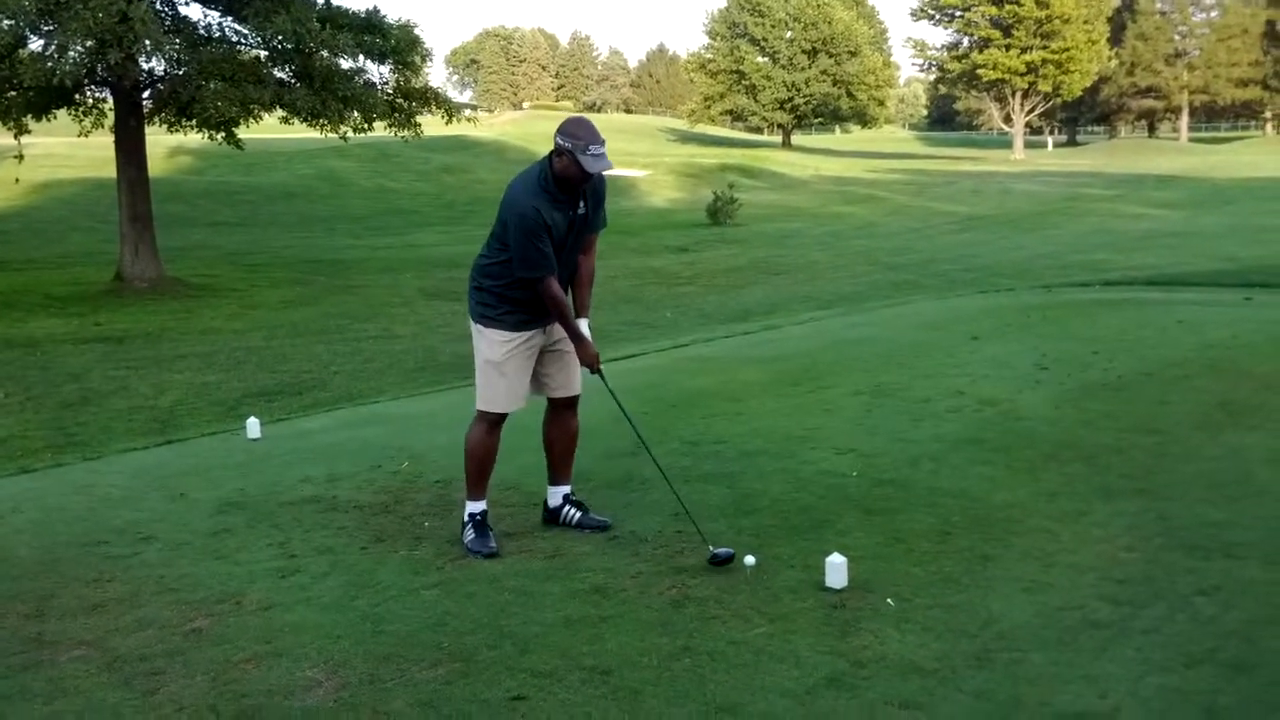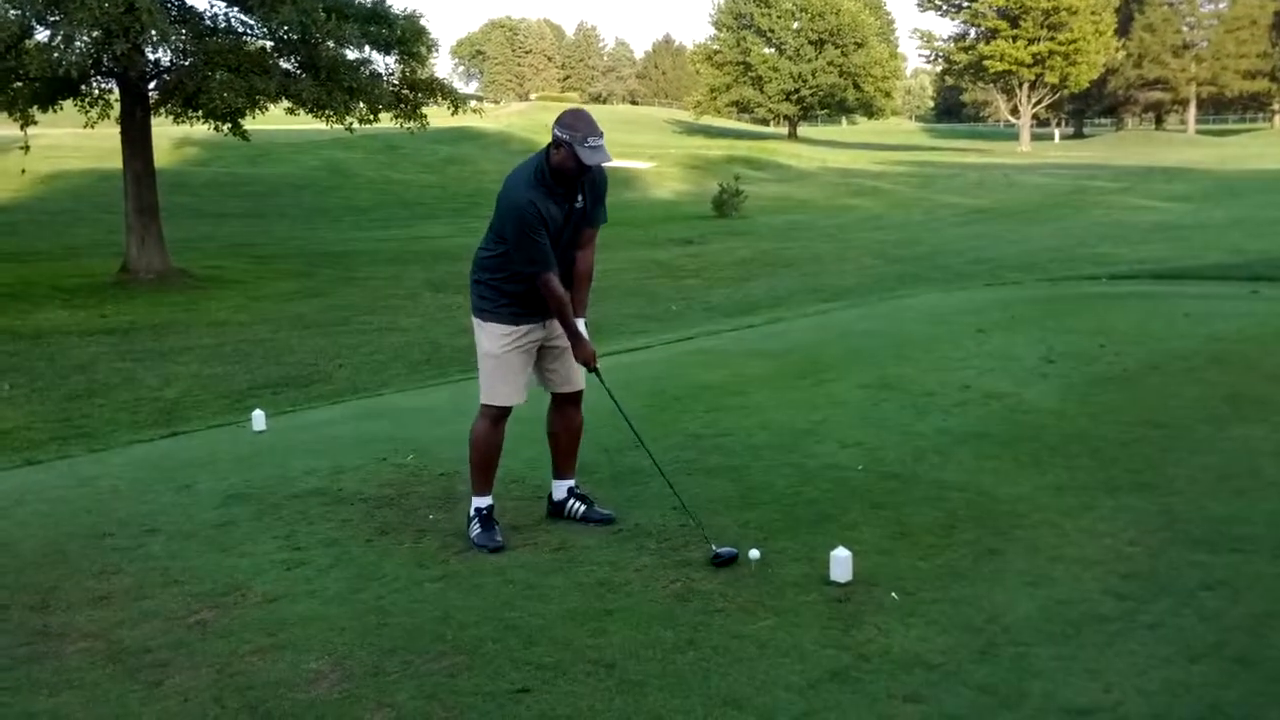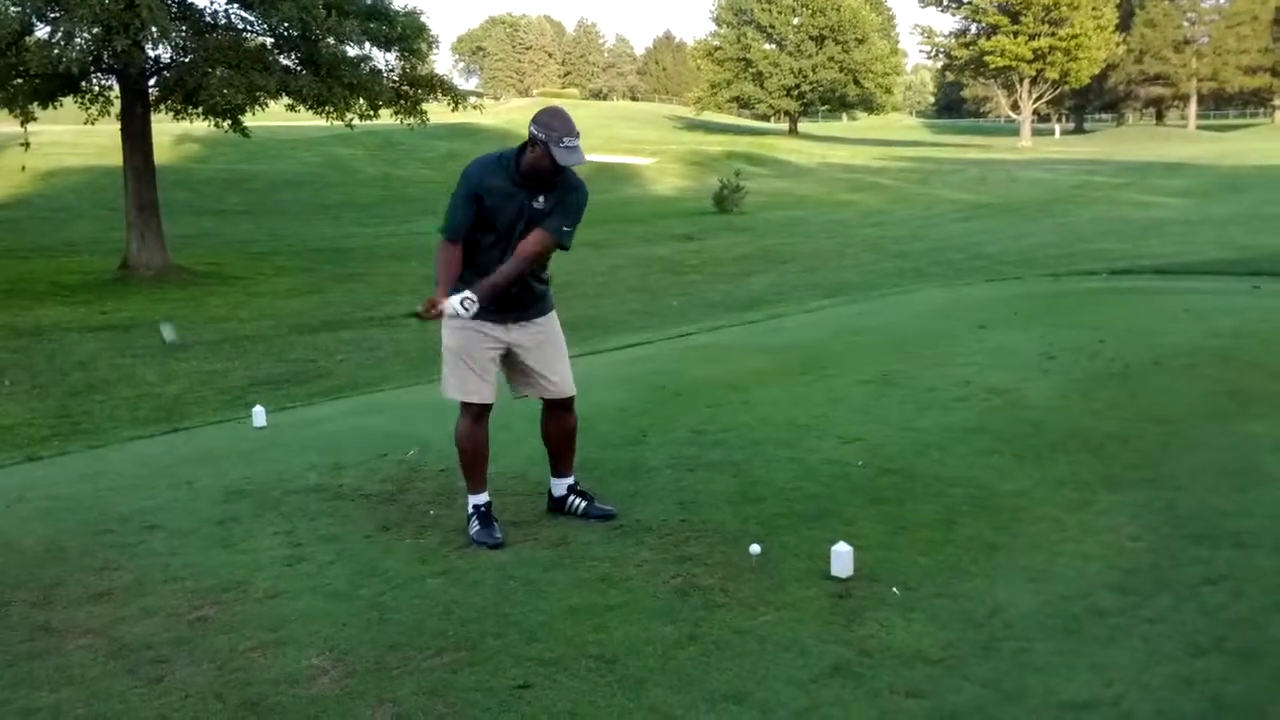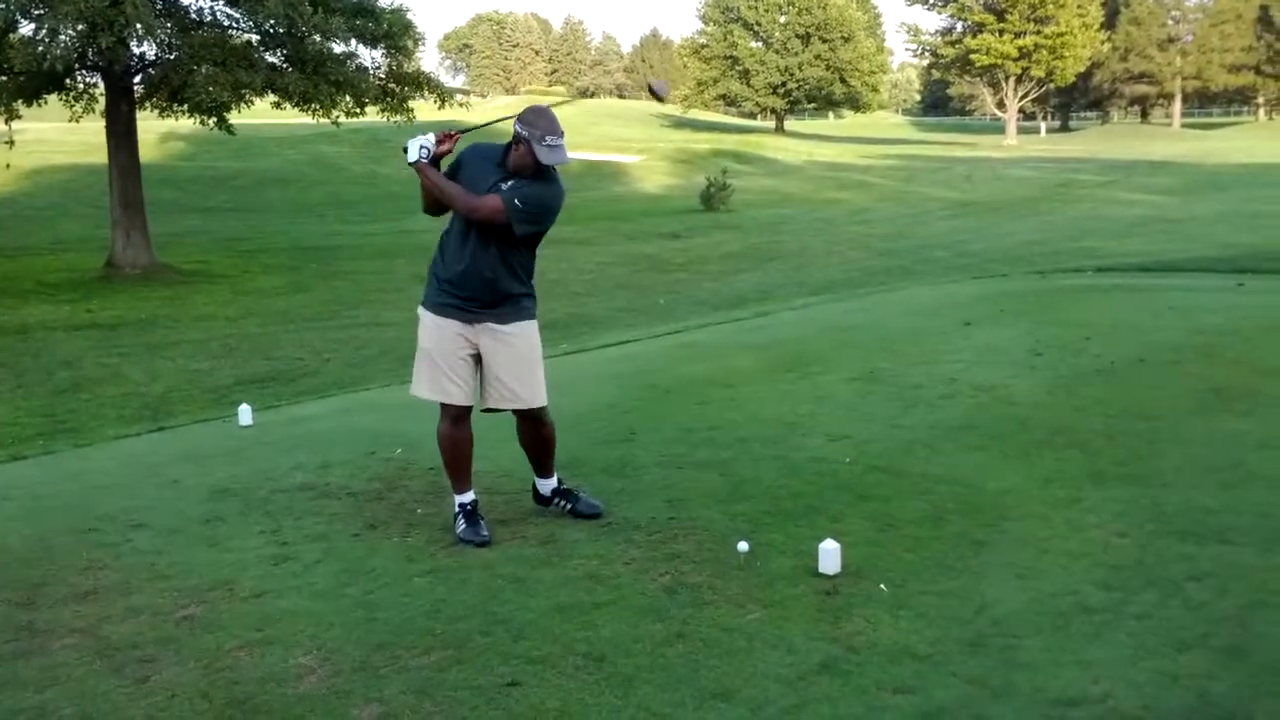
dt=0.4s
person 1, frame 1
left shoulder: (592, 185)
right shoulder: (526, 202)
left elbow: (585, 253)
right elbow: (546, 283)
left wrist: (583, 320)
right wrist: (579, 340)
left hip: (553, 311)
right hip: (503, 313)
left knee: (565, 401)
right knee: (493, 412)
left ankle: (559, 500)
right ankle: (474, 513)
person 1, frame 2
left shoulder: (594, 179)
right shoulder: (522, 195)
left elbow: (583, 251)
right elbow: (544, 277)
left wrist: (579, 321)
right wrist: (574, 340)
left hip: (559, 304)
right hip: (504, 307)
left knee: (570, 395)
right knee: (497, 408)
left ankle: (563, 494)
right ankle: (480, 508)
person 1, frame 3
left shoulder: (571, 191)
right shoulder: (482, 174)
left elbow: (528, 254)
right elbow: (453, 243)
left wrist: (475, 295)
right wrist: (445, 296)
left hip: (532, 309)
right hip: (470, 313)
left knee: (561, 399)
right knee: (475, 407)
left ankle: (563, 490)
right ankle: (478, 506)
person 1, frame 4
left shoulder: (547, 191)
right shoulder: (476, 157)
left elbow: (475, 208)
right elbow: (435, 208)
left wrist: (425, 167)
right wrist: (432, 162)
left hip: (510, 315)
right hip: (446, 308)
left knee: (532, 409)
right knee: (454, 410)
left ankle: (548, 486)
right ankle: (464, 504)
